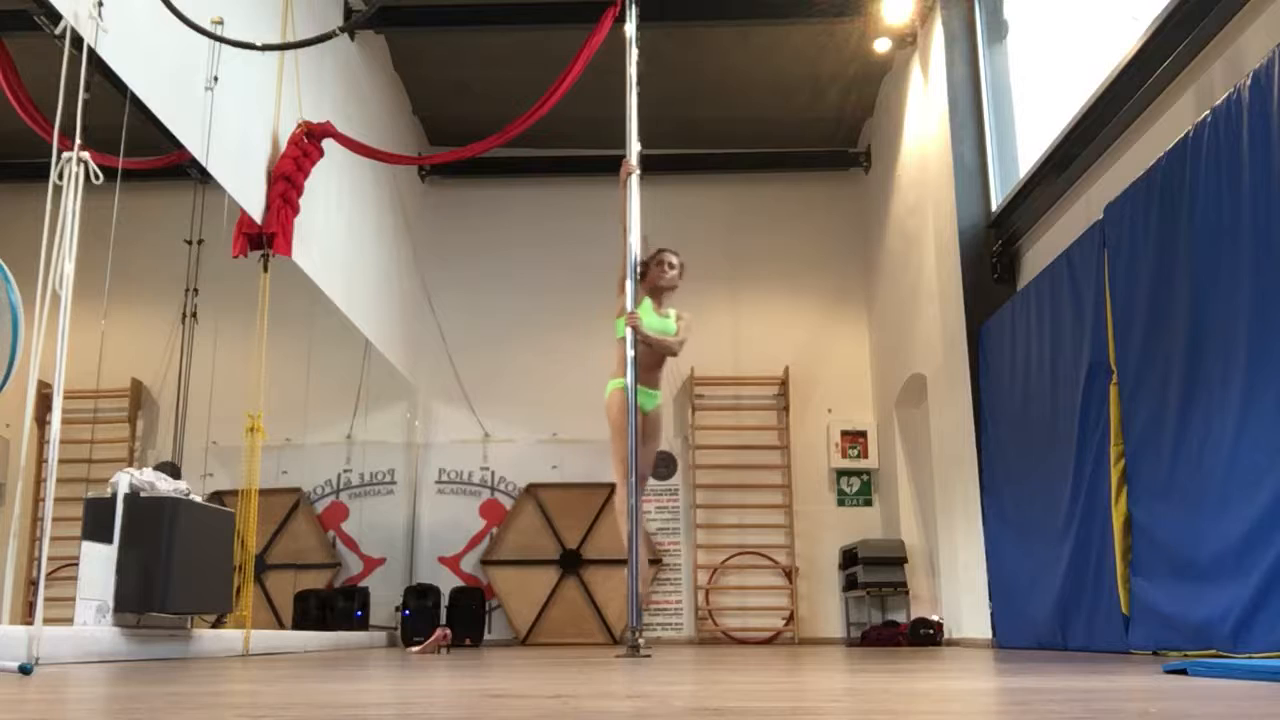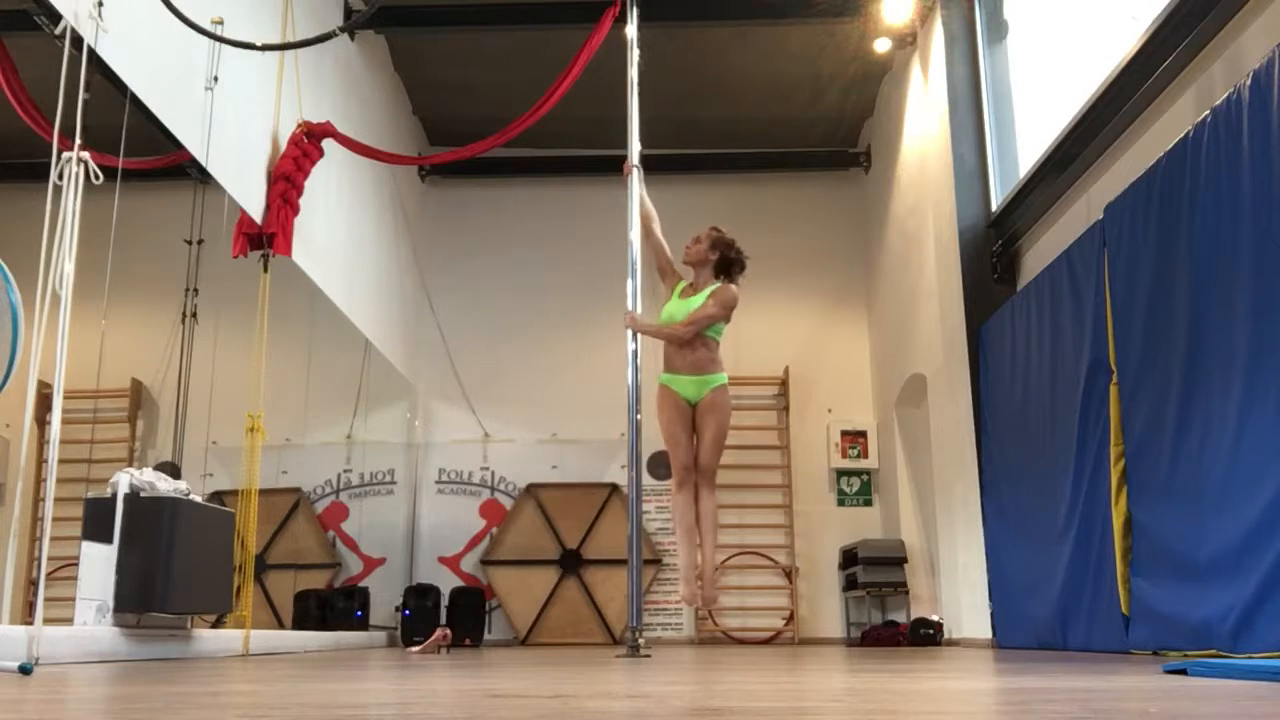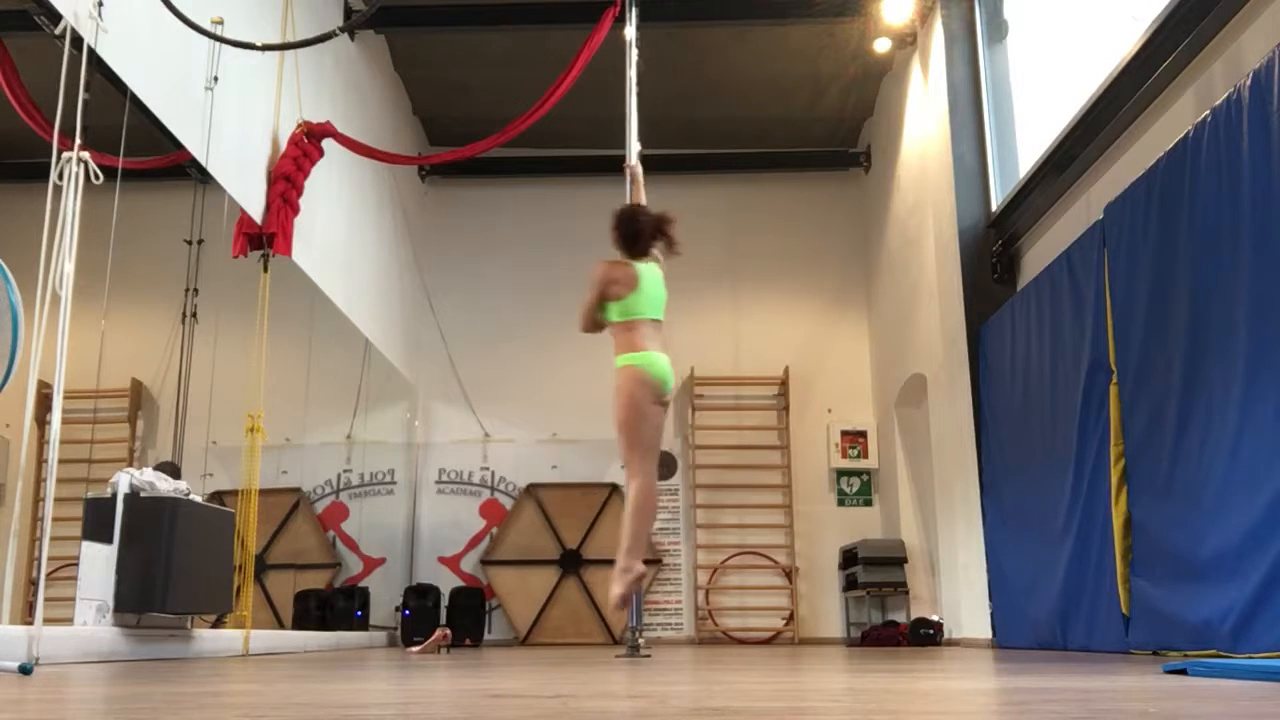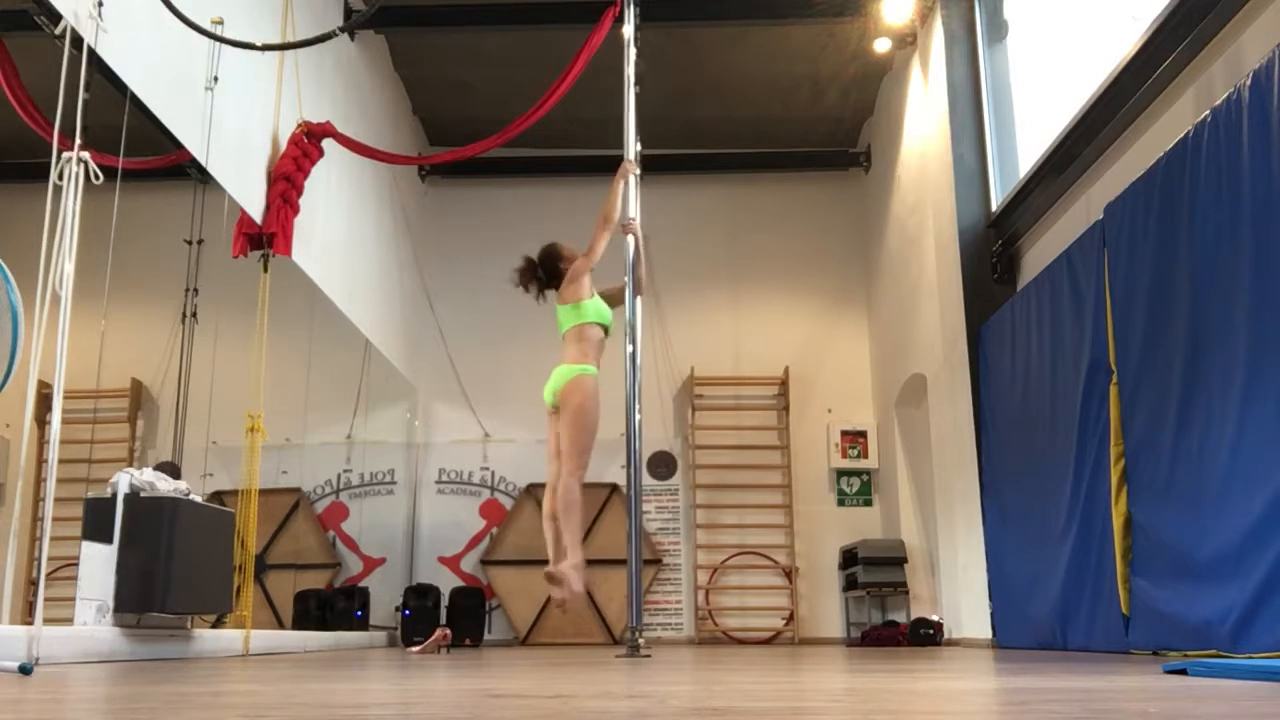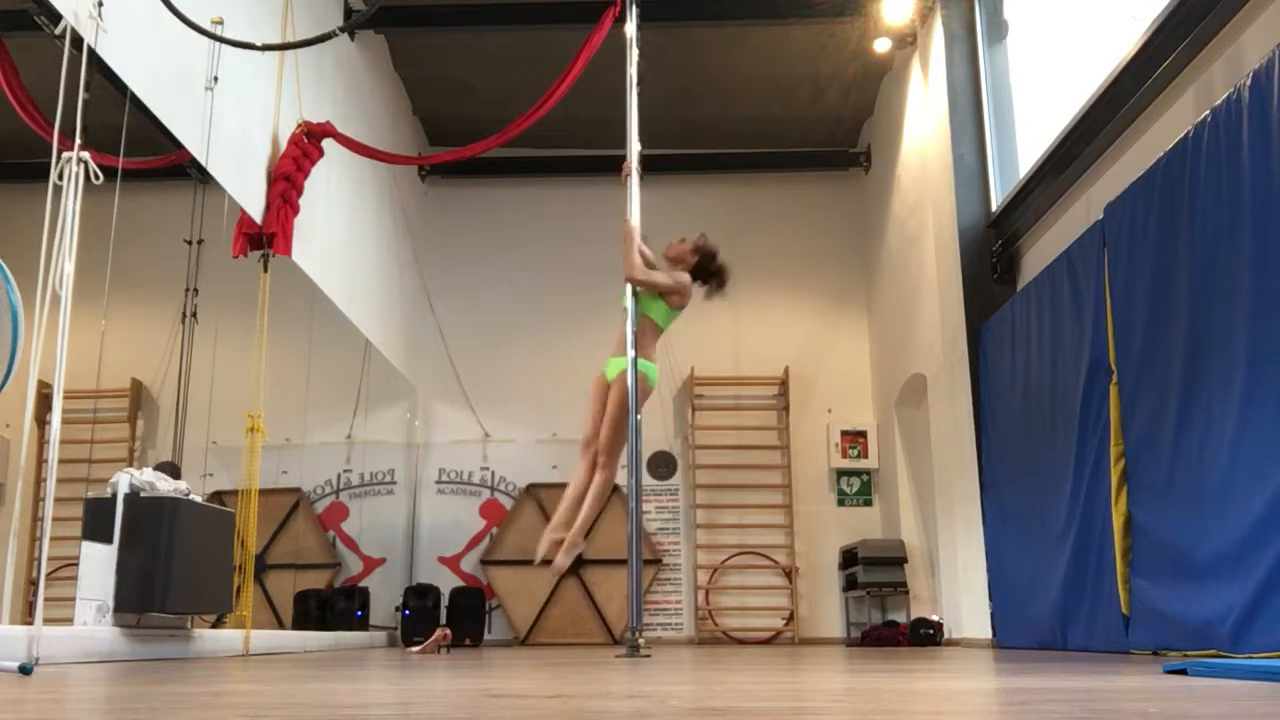
dt=0.5s
person 1, frame 1
left shoulder: (677, 316)
right shoulder: (632, 297)
left elbow: (676, 347)
right elbow: (627, 237)
left wrist: (644, 330)
right wrist: (626, 185)
left hip: (652, 398)
right hip: (624, 391)
left knee: (641, 479)
right knee: (626, 478)
person 1, frame 2
left shoulder: (726, 294)
right shoulder: (674, 283)
left elbow: (685, 332)
right elbow: (652, 230)
left wrist: (641, 326)
right wrist: (639, 185)
left hip: (711, 386)
right hip: (673, 386)
left knee: (706, 476)
right knee: (682, 476)
left ankle: (709, 568)
right ankle: (687, 569)
person 1, frame 3
left shoulder: (608, 271)
right shoulder: (655, 267)
left elbow: (588, 324)
right elbow: (640, 220)
right wrist: (637, 182)
left hip: (635, 368)
right hip: (658, 367)
left knee: (637, 469)
right knee: (645, 469)
left ankle: (627, 564)
right ankle: (633, 562)
person 1, frame 4
left shoulder: (595, 299)
right shoulder: (573, 280)
left elbow: (635, 285)
right elbow: (604, 227)
left wrist: (636, 238)
right wrist: (622, 178)
left hip: (568, 385)
right hip: (578, 380)
left knee: (564, 475)
right knee: (569, 473)
left ankle: (560, 562)
right ankle: (569, 560)
person 1, frame 5
left shoulder: (681, 283)
right shoulder: (658, 276)
left elbow: (633, 272)
right elbow: (635, 243)
left wrist: (631, 238)
right wrist: (629, 186)
left hip: (636, 369)
right hip: (613, 367)
left knee: (606, 454)
right knee: (590, 448)
left ankle: (575, 536)
right ankle: (559, 526)
